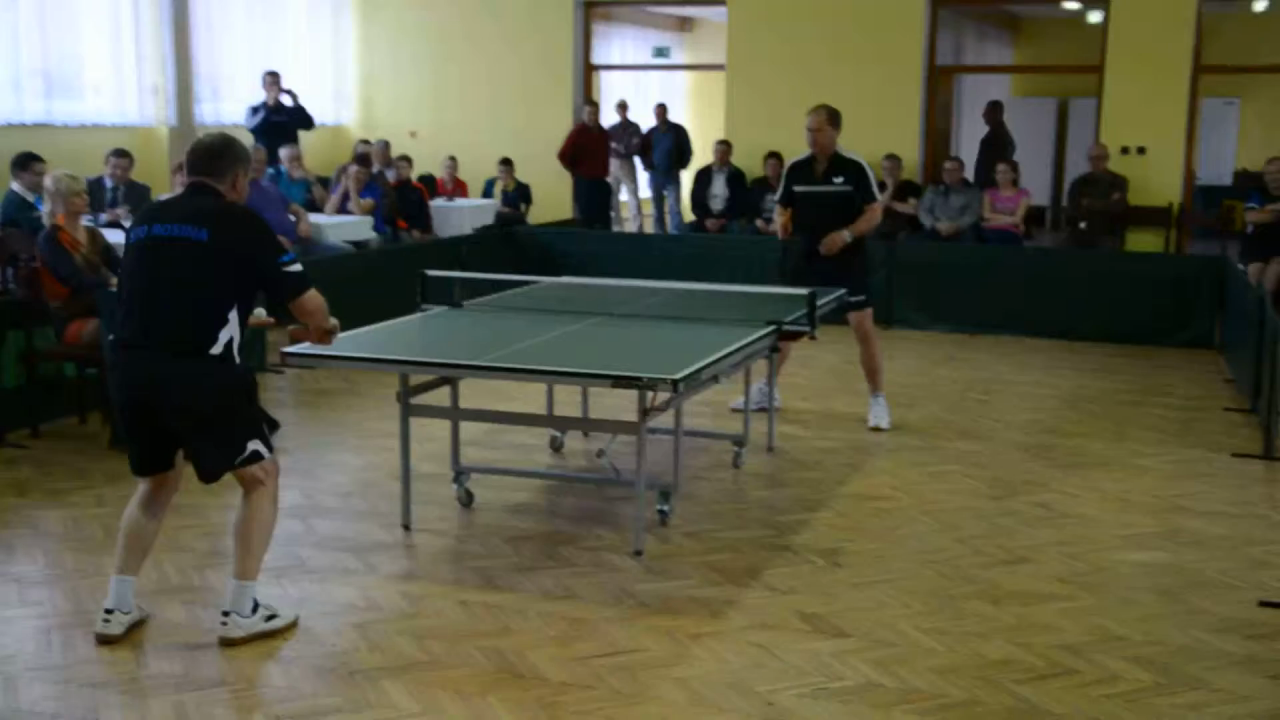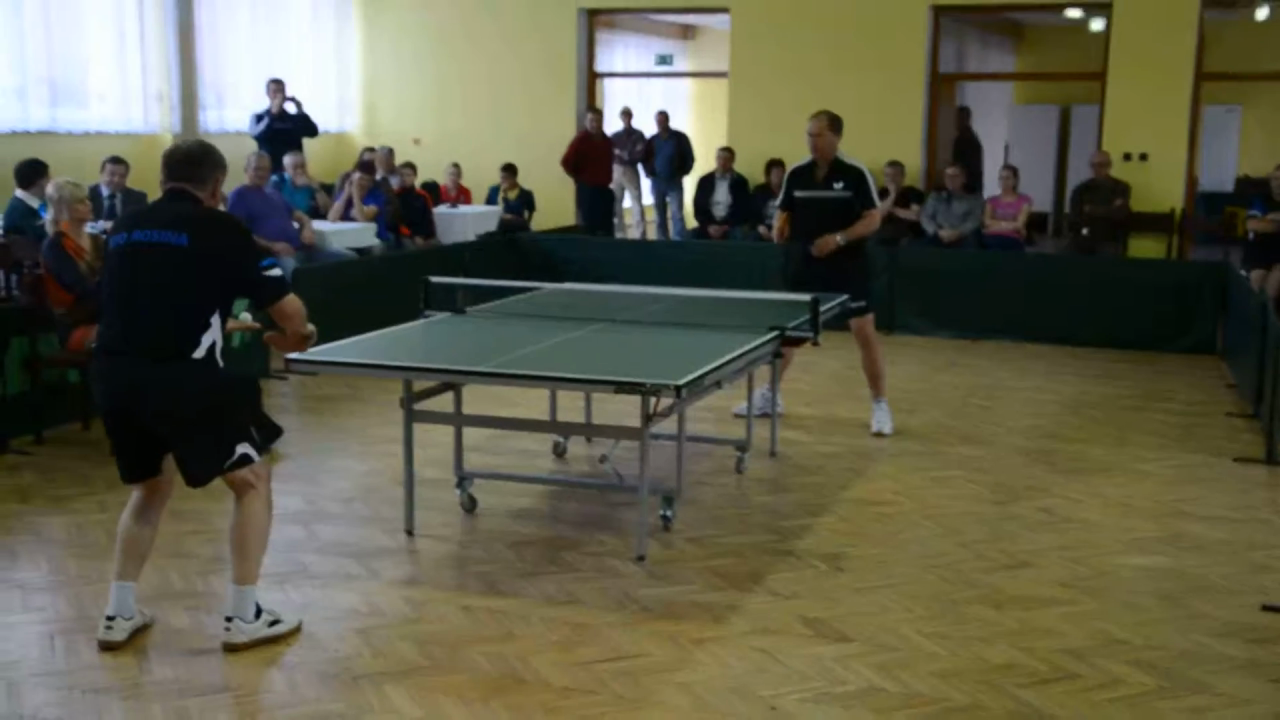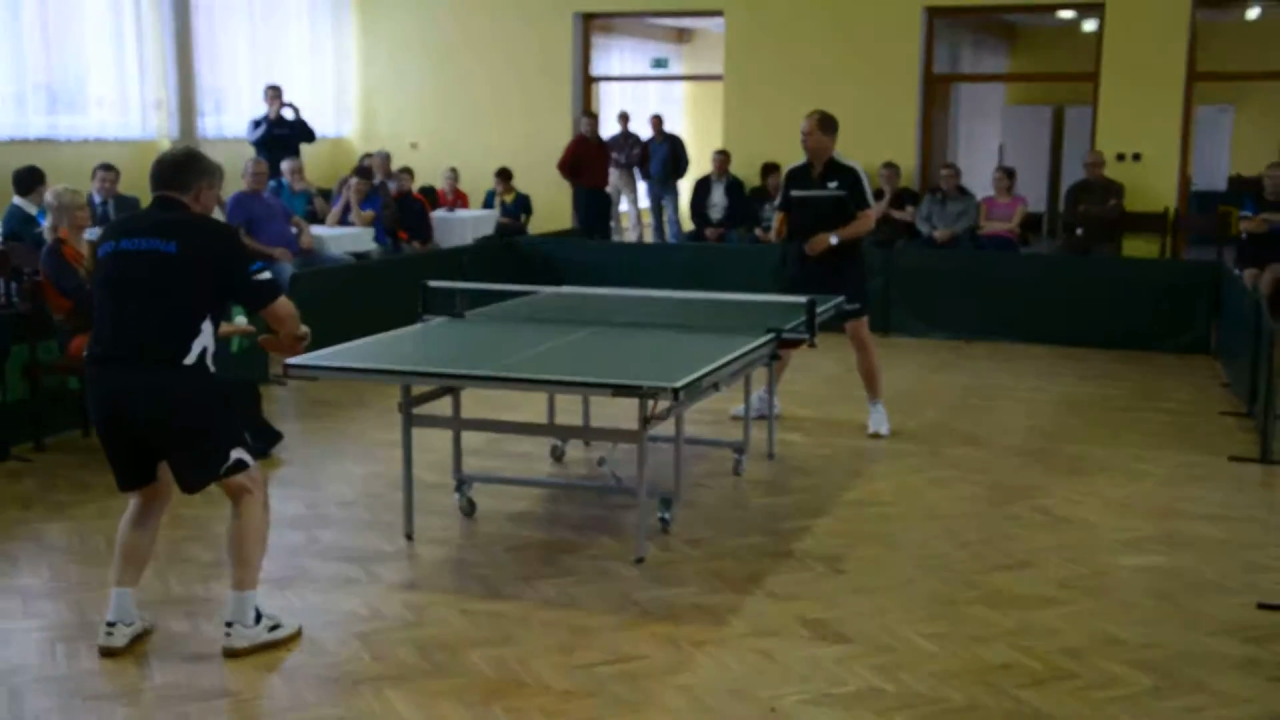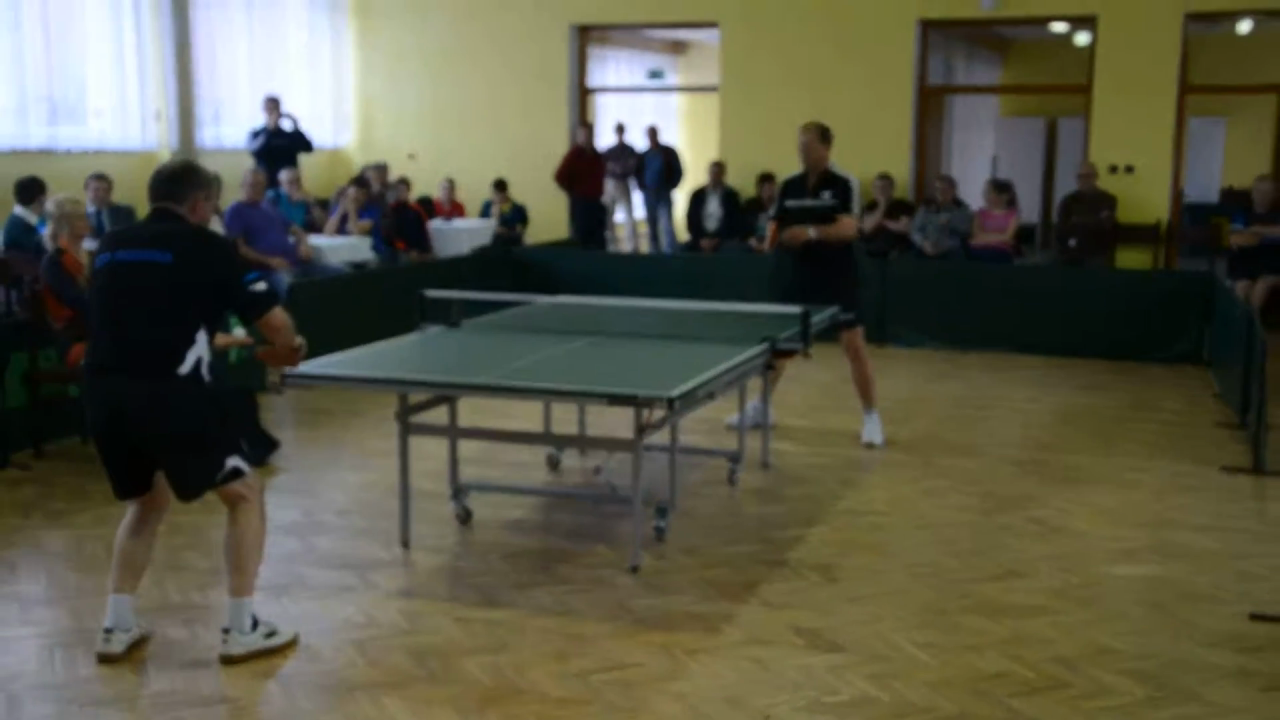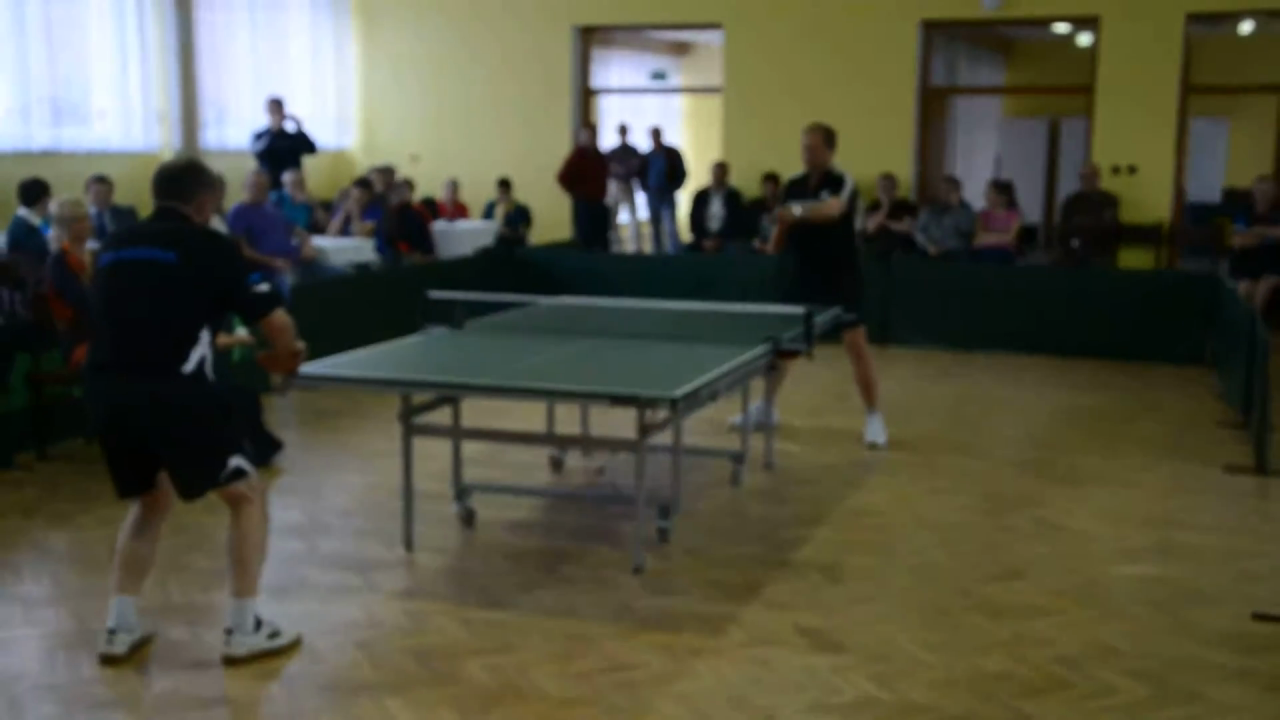
dt=0.3s
person 1, frame 1
left shoulder: (146, 221)
right shoulder: (241, 223)
right elbow: (309, 304)
right wrist: (323, 329)
left hip: (130, 370)
right hip: (197, 374)
left knee: (158, 482)
right knee: (261, 477)
left ankle: (117, 608)
right ankle: (241, 612)
person 1, frame 2
left shoulder: (124, 228)
right shoulder: (220, 229)
right elbow: (289, 309)
right wrist: (297, 335)
left hip: (114, 377)
right hip: (182, 379)
left knee: (152, 486)
right knee: (253, 481)
left ankle: (119, 614)
right ankle: (243, 617)
person 1, frame 3
left shoulder: (114, 236)
right shoulder: (210, 235)
right elbow: (281, 312)
right wrist: (292, 337)
left hip: (107, 385)
right hip: (174, 385)
left knee: (149, 493)
right knee: (249, 487)
left ankle: (119, 621)
right ankle: (244, 623)
person 1, frame 4
left shoulder: (111, 248)
right shoulder: (204, 246)
right elbow: (275, 322)
right wrist: (288, 347)
left hip: (104, 395)
right hip: (169, 395)
left knee: (148, 501)
right knee: (245, 494)
left ankle: (116, 628)
right ankle: (241, 629)
person 1, frame 5
left shoulder: (115, 247)
right shoulder: (210, 246)
right elbow: (276, 323)
right wrist: (290, 352)
left hip: (108, 393)
right hip: (174, 393)
left knee: (150, 501)
right knee: (248, 495)
left ankle: (119, 628)
right ankle: (243, 630)
person 2, frame 1
left shoulder: (856, 168)
right shoulder: (795, 169)
left elbow: (874, 213)
right elbow: (783, 208)
left wrist: (846, 235)
right wrist: (782, 224)
left hip: (847, 261)
right hip: (804, 260)
left knee: (864, 329)
left ankle: (878, 401)
right ankle: (766, 389)
person 2, frame 2
left shoulder: (856, 174)
right shoulder: (796, 174)
left elbow: (873, 220)
right elbow: (784, 212)
left wrist: (839, 238)
right wrist: (780, 229)
left hip: (848, 267)
right hip: (804, 266)
left knee: (865, 334)
left ankle: (880, 406)
right ankle: (770, 394)
person 2, frame 3
left shoulder: (851, 175)
right shoulder: (793, 175)
left elbow: (868, 221)
right elbow: (783, 213)
left wrist: (832, 238)
right wrist: (778, 229)
left hip: (842, 269)
right hip: (801, 268)
left knee: (859, 336)
left ankle: (876, 408)
right ankle: (766, 397)
person 2, frame 4
left shoulder: (843, 185)
right shoulder: (789, 186)
left elbow: (848, 229)
right elbow: (778, 224)
left wrist: (811, 232)
right wrist: (773, 238)
left hip: (836, 278)
right hip: (797, 277)
left knee: (854, 346)
left ankle: (871, 417)
right ankle: (761, 406)
person 2, frame 5
left shoulder: (842, 182)
right shoulder: (792, 185)
left elbow: (832, 211)
right elbow: (784, 225)
left wrist: (797, 212)
right wrist: (777, 239)
left hip: (839, 278)
right hip: (800, 278)
left knee: (856, 346)
left ankle: (873, 418)
right ankle: (766, 407)
